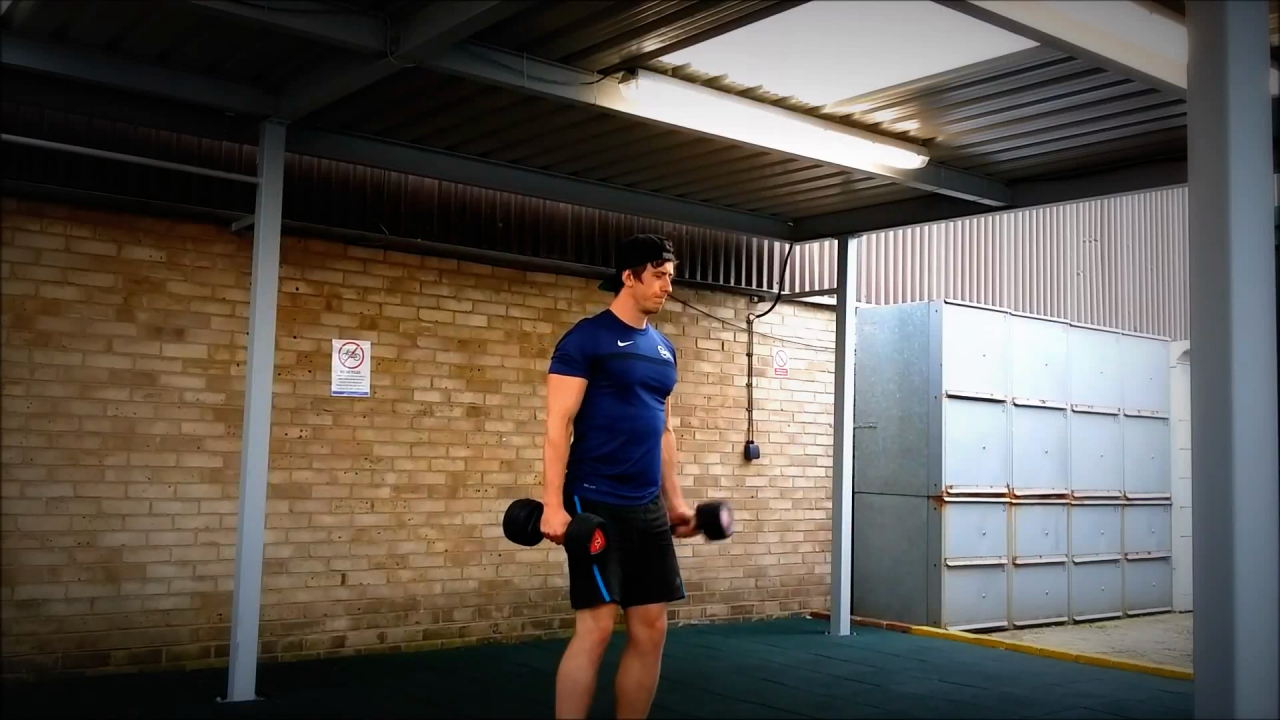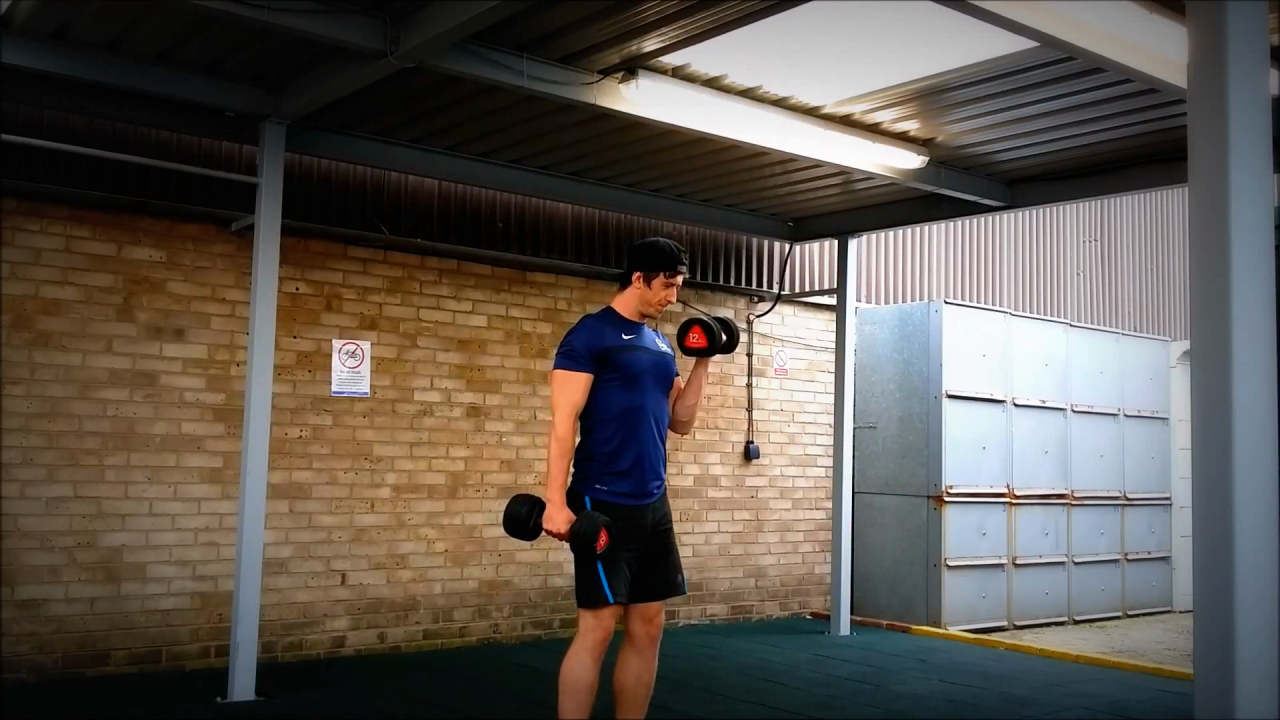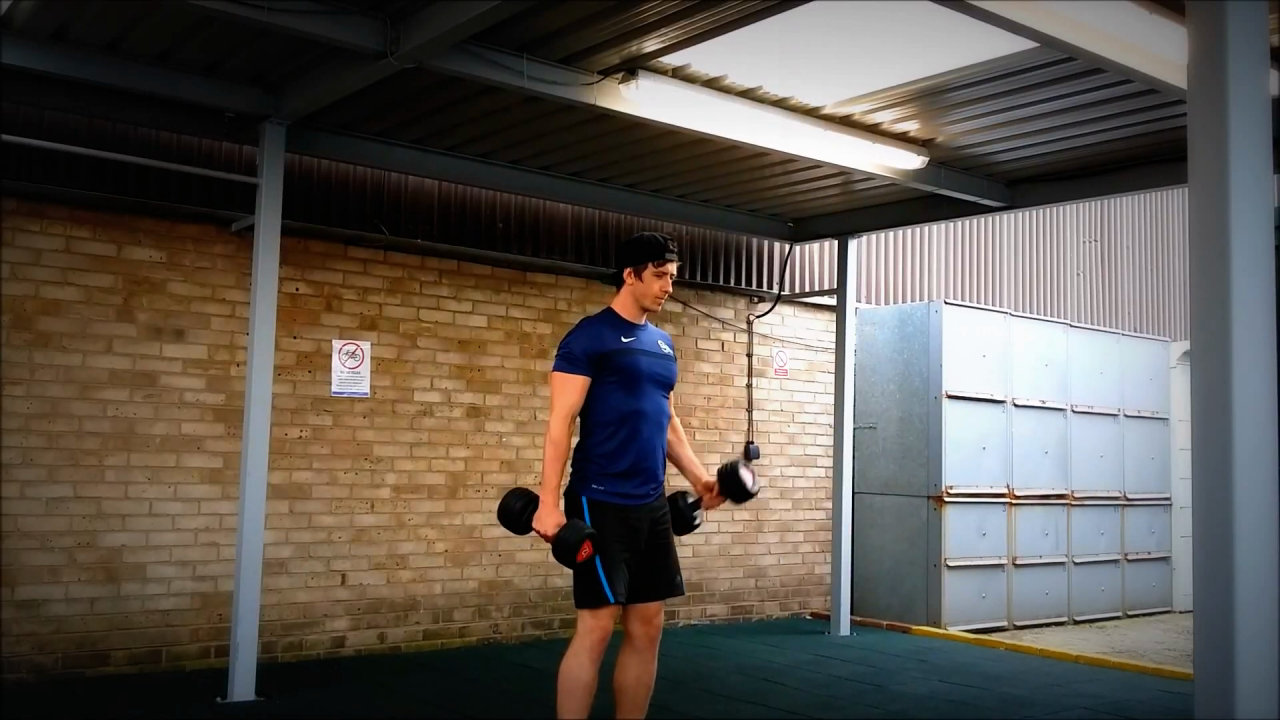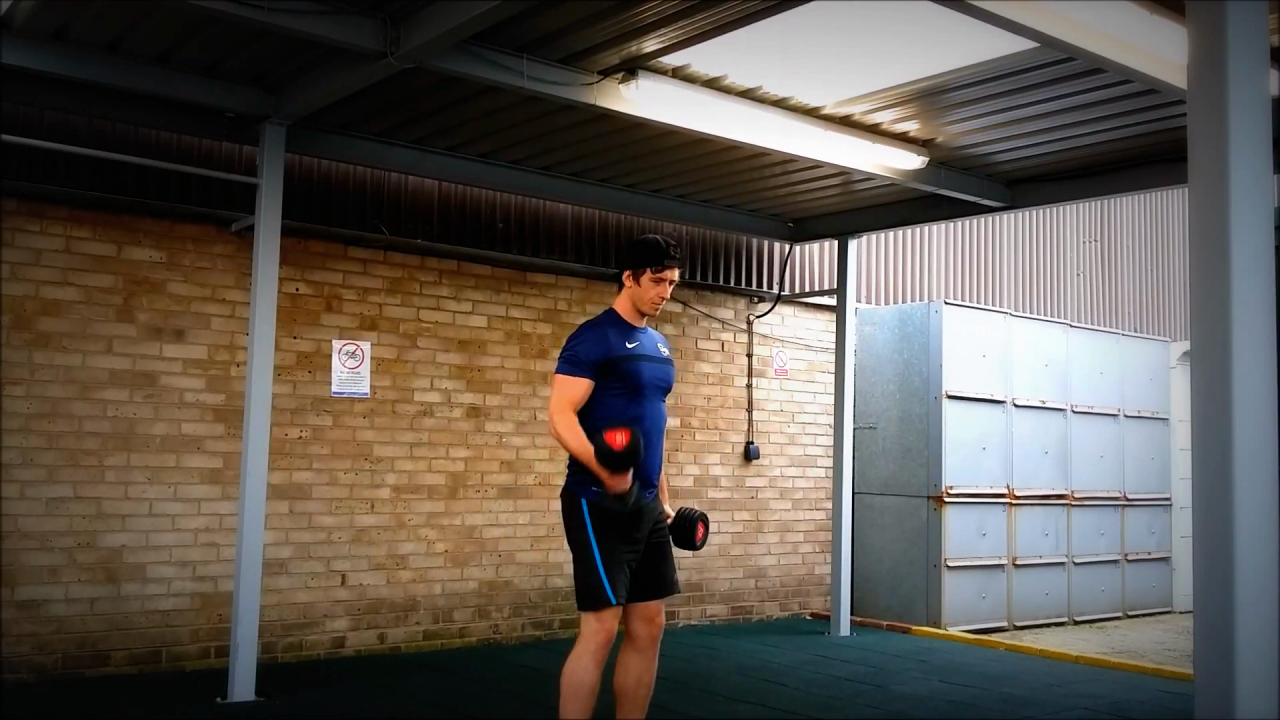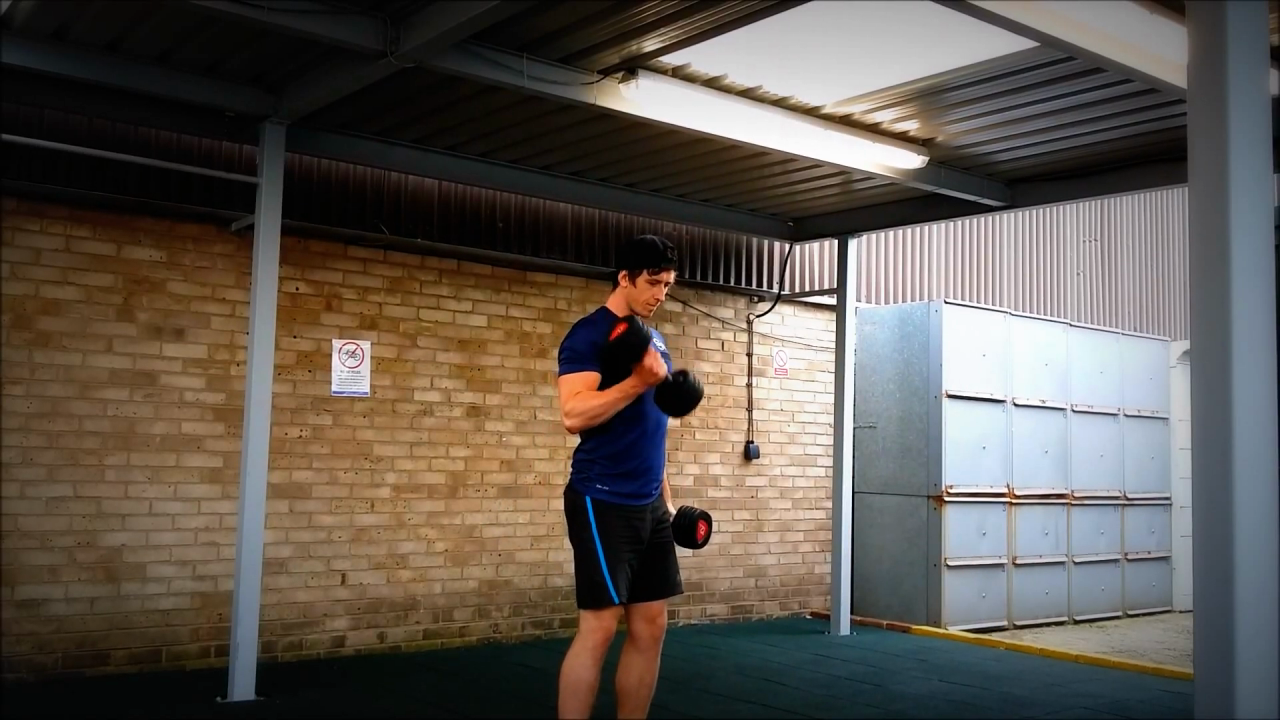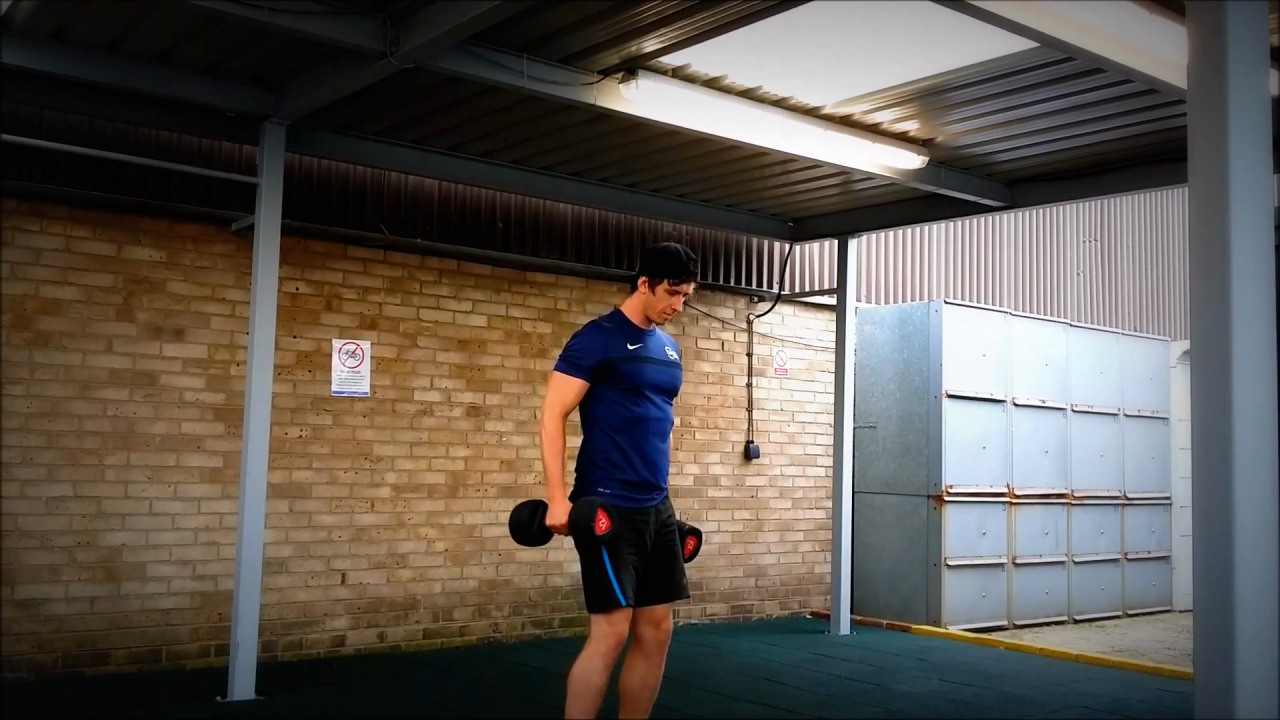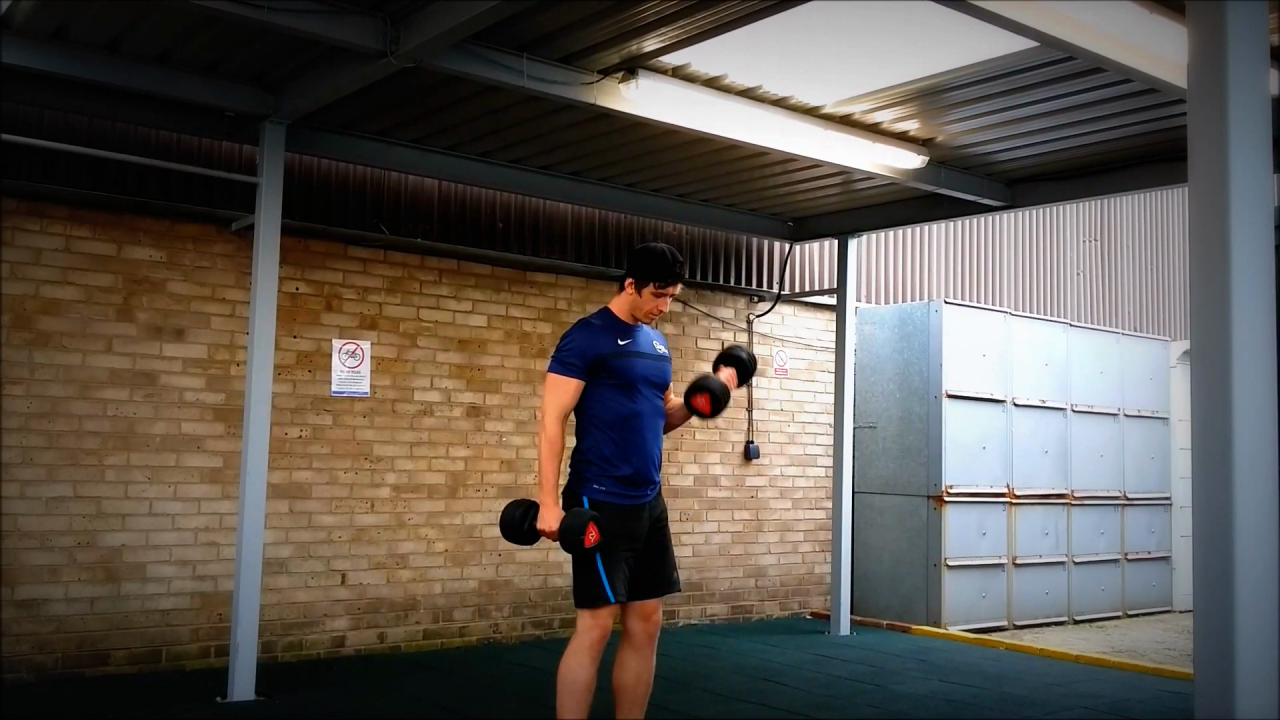
dt=0.7s
person 1, frame 1
left shoulder: (663, 349)
right shoulder: (587, 339)
right elbow: (559, 424)
left wrist: (675, 499)
right wrist: (554, 504)
left hip: (646, 506)
right hip: (595, 502)
left knee: (650, 629)
right knee: (595, 629)
person 1, frame 2
left shoulder: (660, 344)
right shoulder: (590, 335)
left elbow: (680, 421)
right elbow: (564, 420)
left wrist: (701, 361)
right wrist: (556, 501)
left hip: (653, 502)
right hip: (604, 502)
left knee: (647, 628)
right knee: (598, 627)
person 1, frame 3
left shoulder: (661, 342)
right shoulder: (590, 337)
right elbow: (561, 421)
left wrist: (699, 477)
right wrist: (548, 501)
left hip: (650, 503)
right hip: (602, 501)
left knee: (646, 627)
right knee: (596, 627)
person 1, frame 4
left shoulder: (659, 345)
right shoulder: (594, 338)
right elbow: (561, 415)
left wrist: (663, 498)
right wrist: (602, 466)
left hip: (644, 505)
right hip: (598, 502)
left knee: (648, 627)
right knee: (601, 629)
person 1, frame 5
left shoulder: (653, 340)
right shoulder: (590, 334)
right elbow: (573, 413)
left wrist: (666, 497)
right wrist: (638, 382)
left hip: (647, 504)
right hip: (602, 501)
left knee: (650, 626)
right knee: (599, 627)
person 1, frame 6
left shoulder: (668, 347)
right shoulder: (598, 339)
right elbow: (552, 415)
right wrist: (557, 497)
left hip: (656, 507)
right hip: (606, 505)
left knee: (656, 631)
right knee: (611, 631)
person 1, frame 7
left shoulder: (656, 343)
right shoulder: (587, 337)
right elbow: (551, 419)
right wrist: (549, 501)
left hip: (648, 501)
right hip: (600, 502)
left knee: (644, 624)
right knee: (595, 625)
